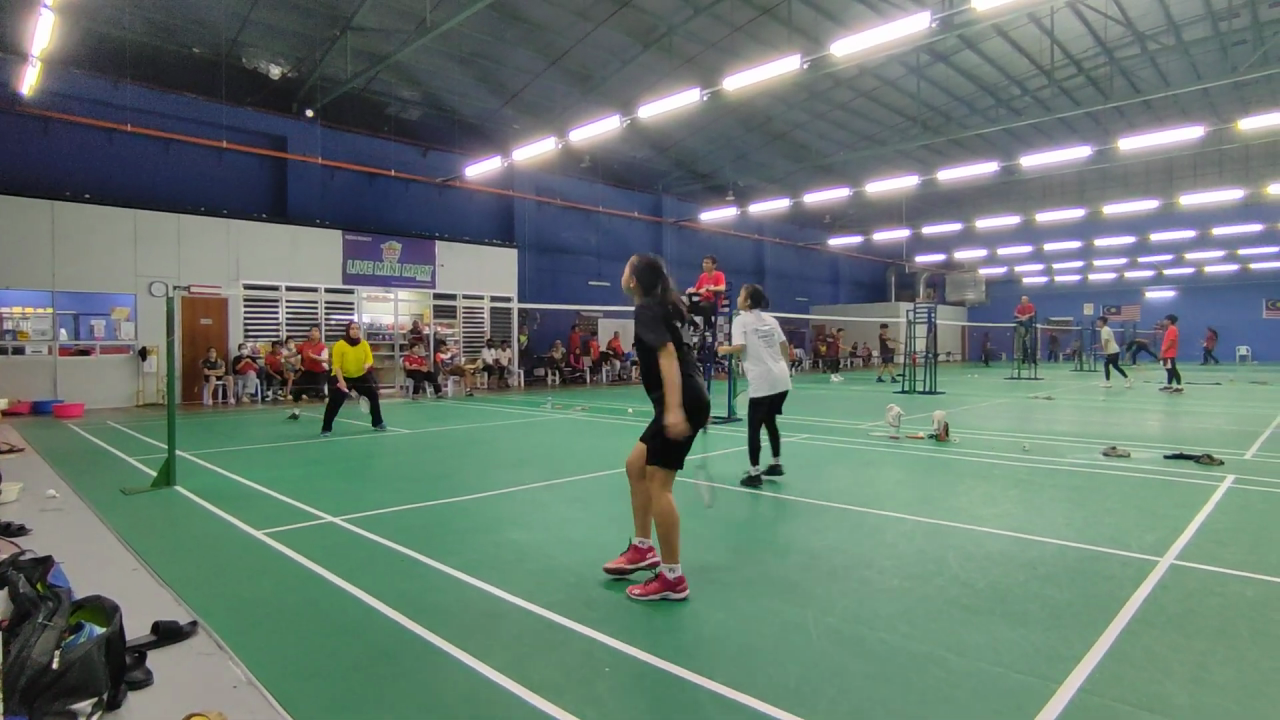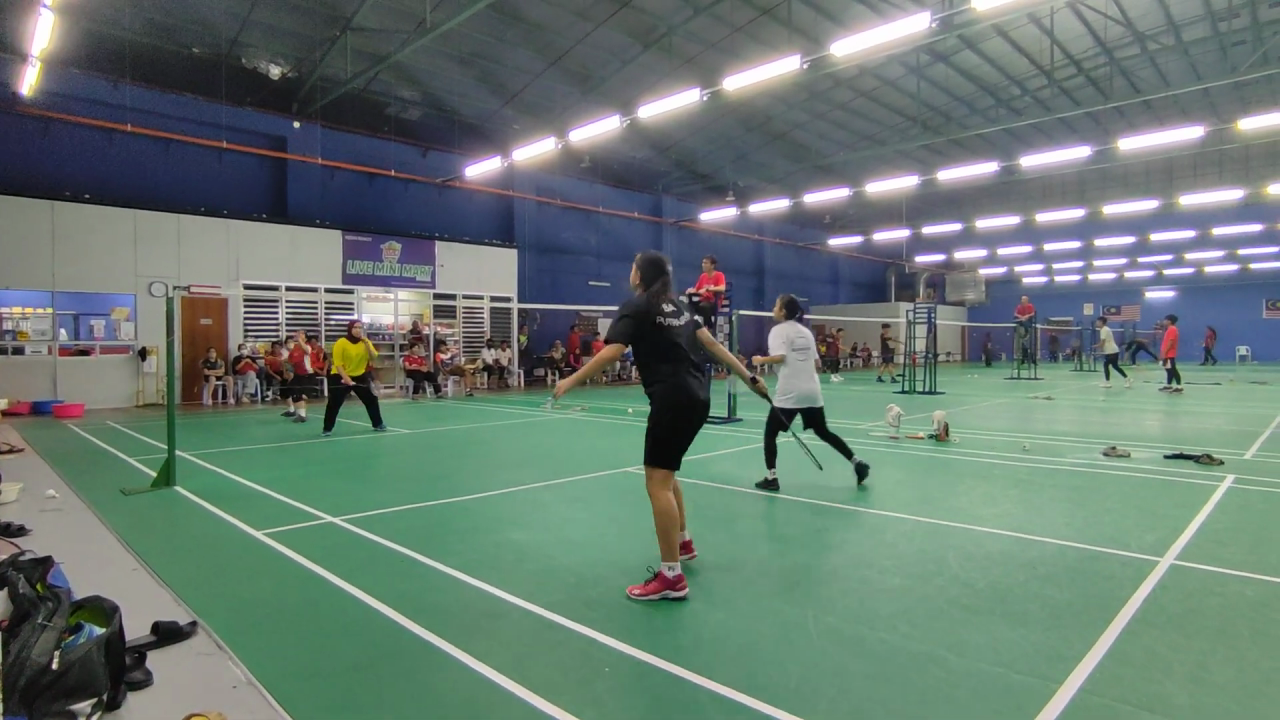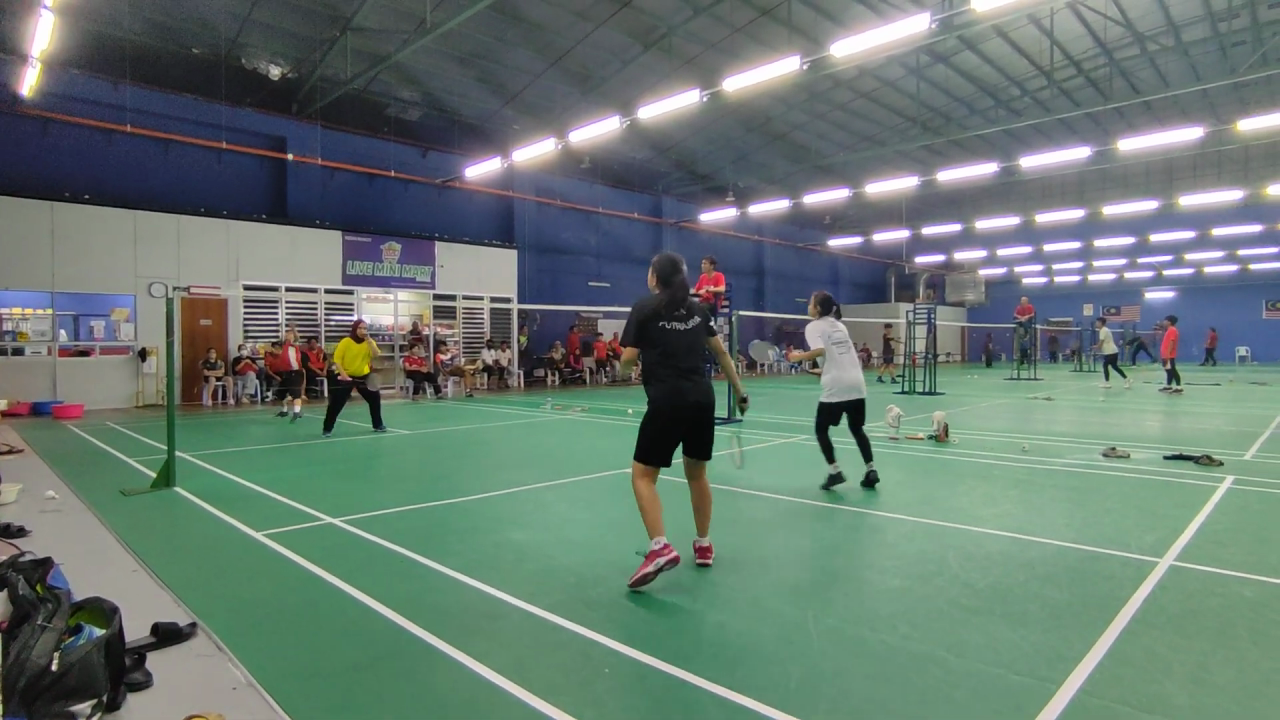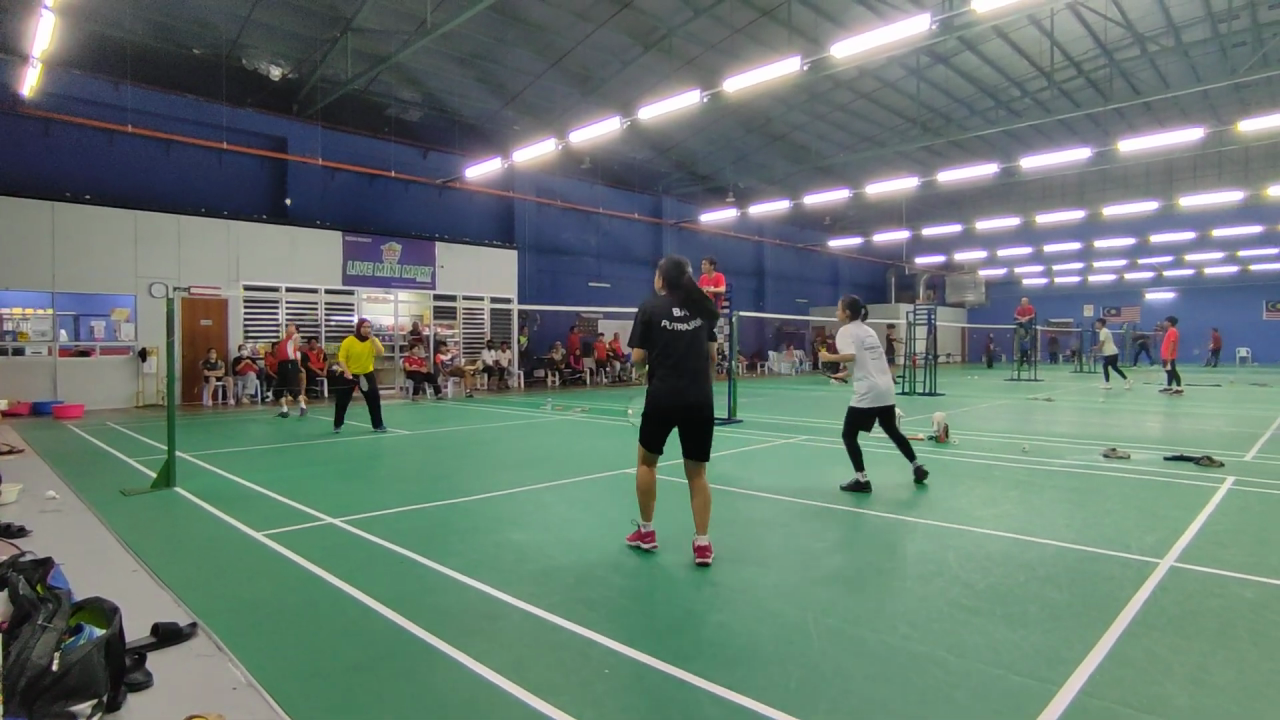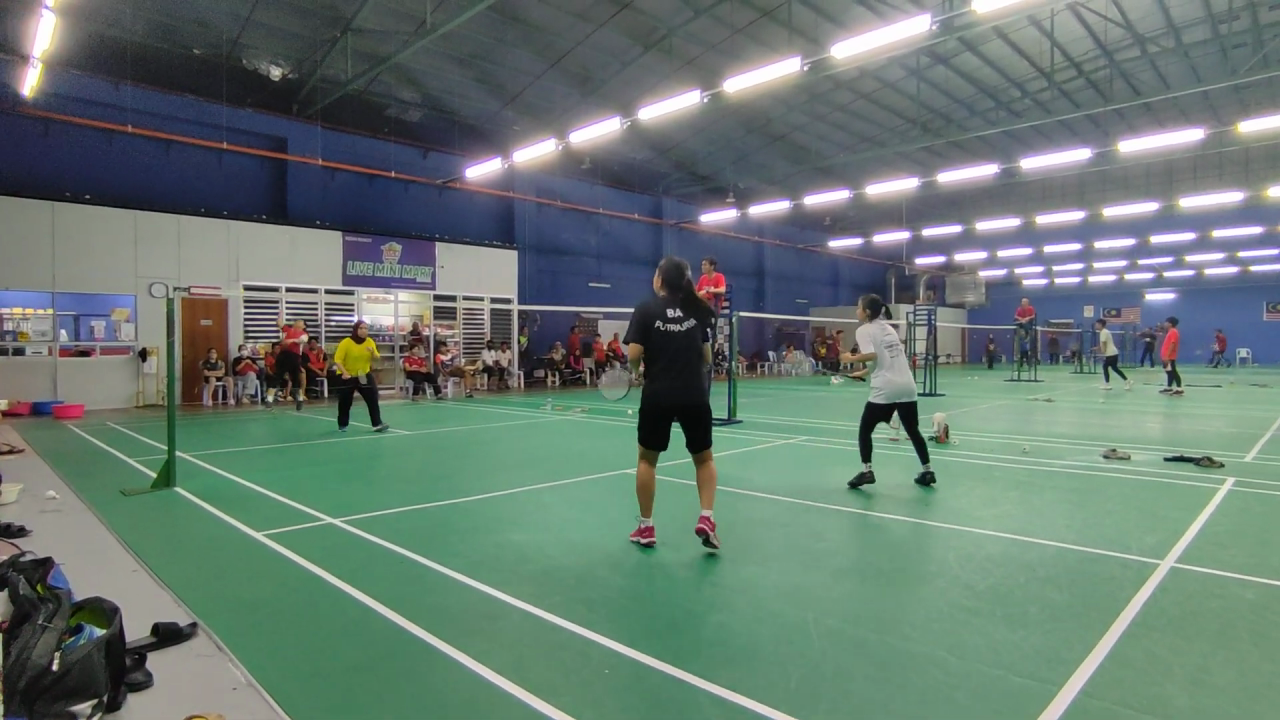
dt=0.2s
person 1, frame 1
left shoulder: (648, 310)
right shoulder: (661, 308)
left elbow: (667, 356)
left wrist: (676, 408)
left hip: (682, 405)
right hip: (688, 401)
left knee: (656, 486)
right knee: (635, 466)
left ankle: (672, 578)
right ankle: (642, 548)
person 1, frame 2
left shoulder: (634, 308)
right shoulder: (678, 306)
left elbow: (610, 354)
right elbow: (712, 345)
left wrist: (572, 381)
right wrist: (748, 378)
left hip: (672, 400)
right hip: (695, 396)
left knee: (658, 483)
right knee: (657, 469)
left ankle: (671, 576)
right ankle: (683, 541)
person 1, frame 3
left shoulder: (644, 309)
right shoulder: (697, 309)
left elbow: (629, 358)
right elbow: (721, 353)
left wrist: (624, 366)
right wrist: (738, 391)
left hip: (667, 400)
right hip: (702, 399)
left knee: (642, 477)
right knee: (696, 473)
left ankle: (660, 548)
right ankle: (704, 546)
person 1, frame 4
left shoulder: (649, 308)
right shoulder: (702, 309)
left elbow: (638, 358)
right elbow: (712, 356)
left hip: (663, 397)
right hip: (700, 399)
left knee: (646, 462)
right knee: (697, 473)
left ankle: (646, 530)
right ankle: (702, 544)
person 1, frame 5
left shoulder: (645, 309)
right shoulder: (698, 311)
left elbow: (634, 355)
right elbow: (706, 358)
left wrist: (638, 370)
left hip: (658, 396)
right hip: (695, 397)
left knee: (647, 460)
right knee: (704, 461)
left ankle: (646, 527)
right ankle: (706, 518)
person 2, frame 1
left shoulder: (741, 320)
right shoulder: (770, 319)
left elbow: (740, 346)
right elbow: (785, 345)
left wrist: (724, 350)
right wrist: (782, 365)
left hip: (762, 382)
right hip: (781, 381)
left knee: (754, 426)
right knee: (770, 422)
left ankle: (755, 473)
right ankle: (776, 464)
person 2, frame 2
left shoulder: (778, 331)
right shoulder: (806, 332)
left elbow: (780, 357)
right elbow: (816, 363)
left wrist: (761, 360)
left hip: (789, 394)
right hip: (812, 393)
left knee: (770, 434)
right knee: (823, 432)
left ankle: (771, 479)
right ankle: (856, 463)
person 2, frame 3
left shoulder: (814, 327)
right shoulder: (840, 325)
left elbow: (819, 350)
left wrist: (799, 356)
left hip: (835, 387)
right hip: (856, 384)
left knee: (821, 429)
right knee: (857, 429)
left ankle: (834, 471)
right ankle: (871, 470)
person 2, frame 4
left shoulder: (845, 331)
right shoulder: (868, 330)
left elbow: (851, 356)
left wrist: (829, 358)
right wrist: (848, 374)
left hip: (867, 393)
right hip: (886, 390)
left knee: (849, 435)
right knee: (892, 431)
left ankle: (862, 480)
right ankle: (917, 467)
person 2, frame 5
left shoulder: (864, 330)
right shoulder: (888, 328)
left elbow: (870, 355)
left wrist: (852, 359)
right wrist: (865, 372)
left hip: (885, 389)
right hip: (907, 387)
left knee: (865, 430)
right knee: (913, 430)
left ankle: (867, 471)
right ankle: (927, 471)
